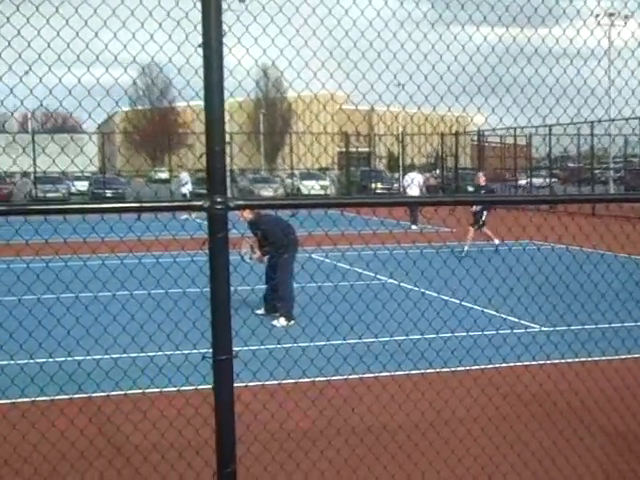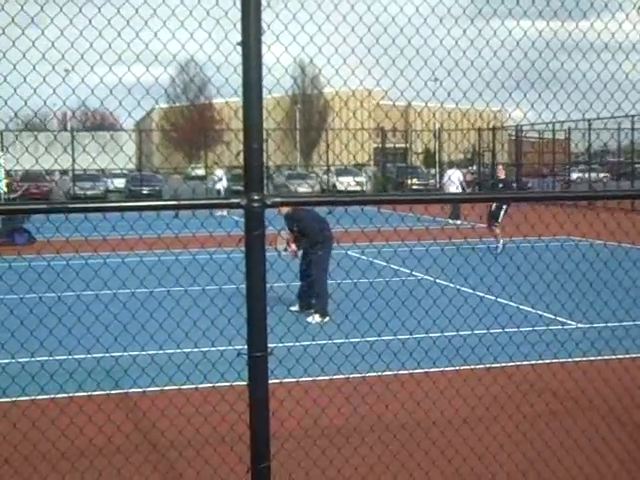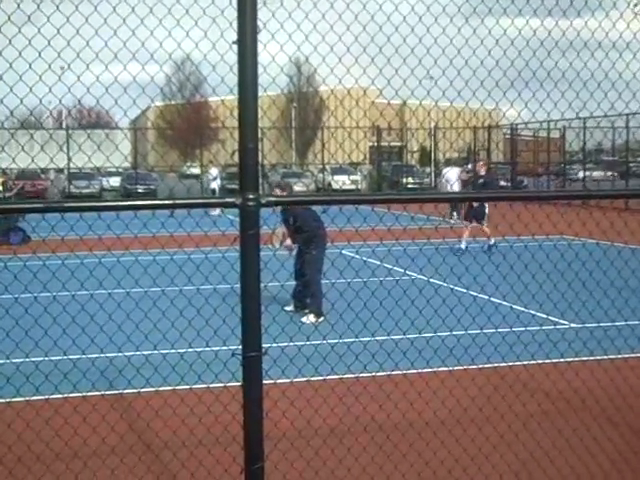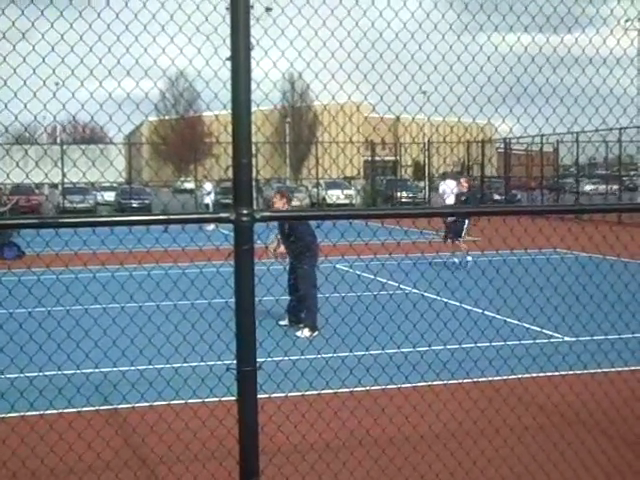
dt=0.2s
person 1, frame 1
left shoulder: (265, 221)
right shoulder: (253, 223)
left elbow: (280, 242)
right elbow: (264, 240)
left wrist: (263, 253)
right wrist: (259, 250)
left hip: (287, 245)
right hip: (278, 246)
left knee: (284, 280)
right knee: (271, 276)
left ankle: (287, 316)
right ankle: (270, 307)
person 1, frame 2
left shoulder: (302, 215)
right shoulder: (289, 216)
left elbow: (316, 236)
right elbow: (298, 234)
left wrist: (298, 246)
right wrist: (292, 242)
left hip: (322, 242)
right hip: (312, 243)
left knee: (318, 276)
right knee: (305, 272)
left ankle: (322, 313)
right ankle: (304, 304)
person 1, frame 3
left shoulder: (298, 210)
right shoulder: (286, 210)
left elbow: (310, 231)
left wrist: (293, 241)
right wrist: (285, 235)
left hip: (316, 242)
right hip: (304, 243)
left knee: (312, 276)
right knee: (299, 273)
left ankle: (316, 313)
right ankle: (299, 303)
person 1, frame 4
left shoulder: (295, 218)
right shoulder: (282, 218)
left elbow: (305, 242)
left wrist: (287, 250)
right wrist: (279, 244)
left hip: (307, 256)
right hip: (296, 257)
left knee: (307, 291)
right knee: (293, 288)
left ankle: (311, 327)
right ankle: (294, 317)
